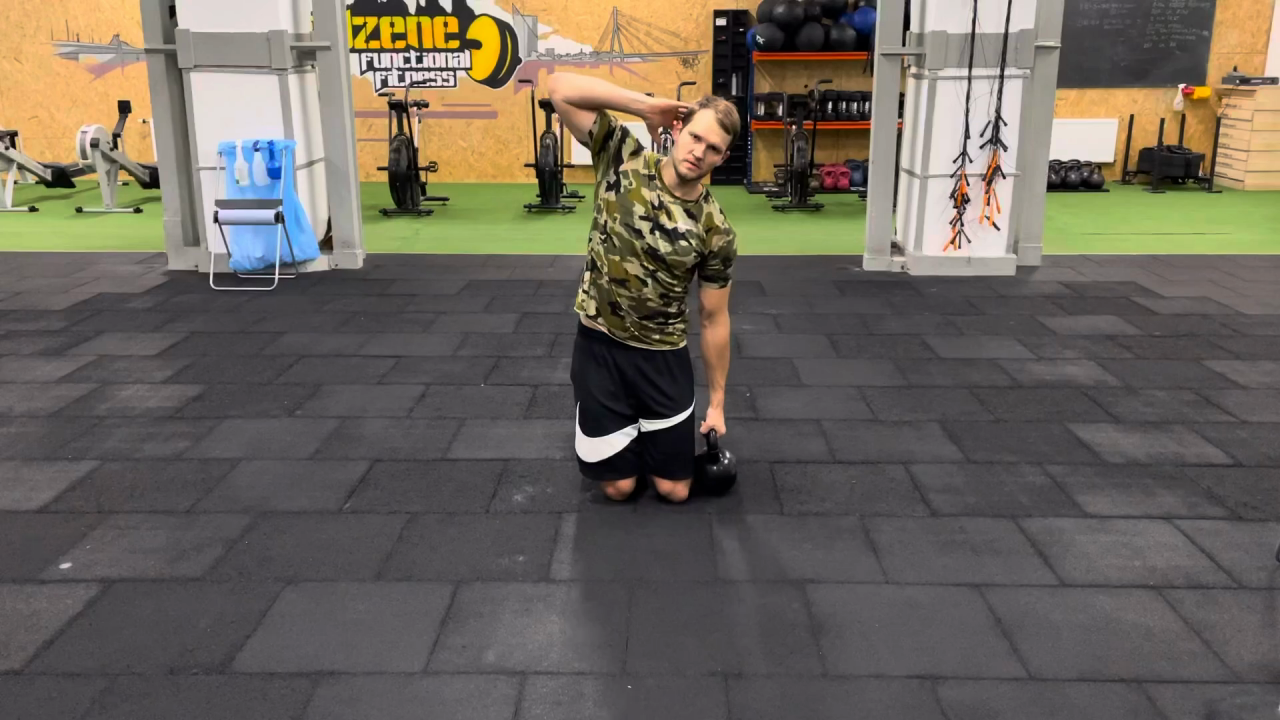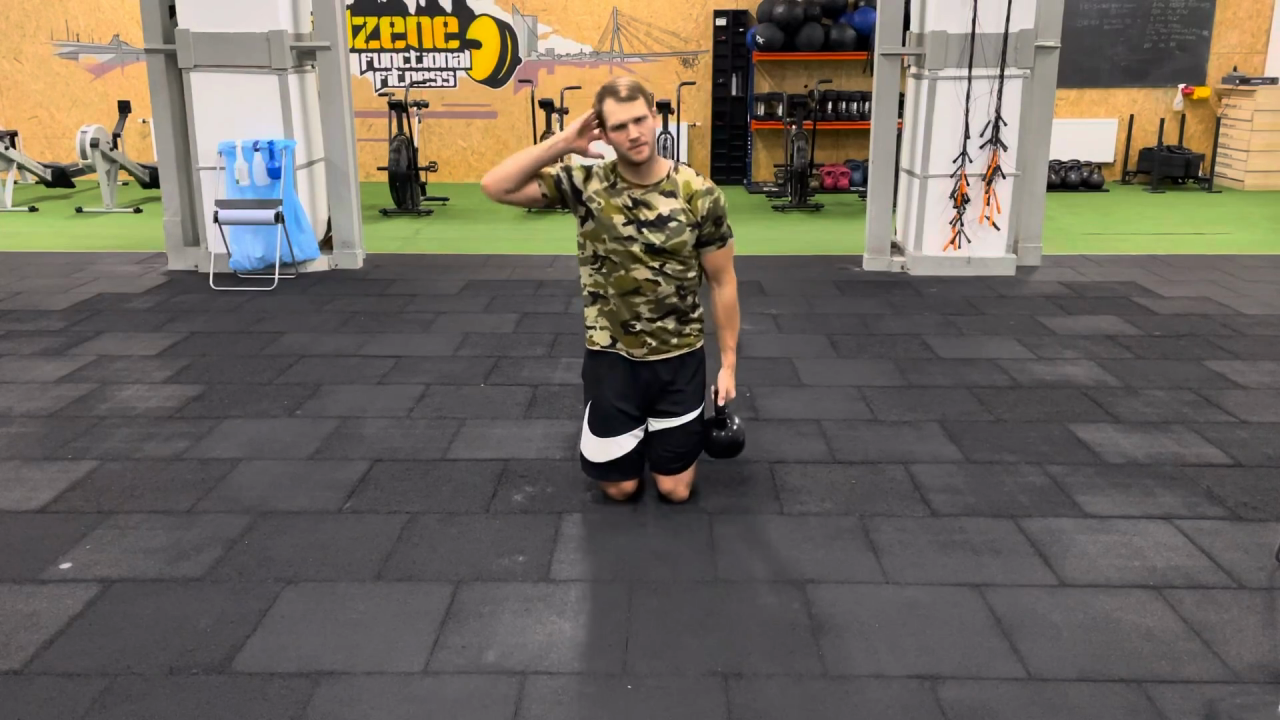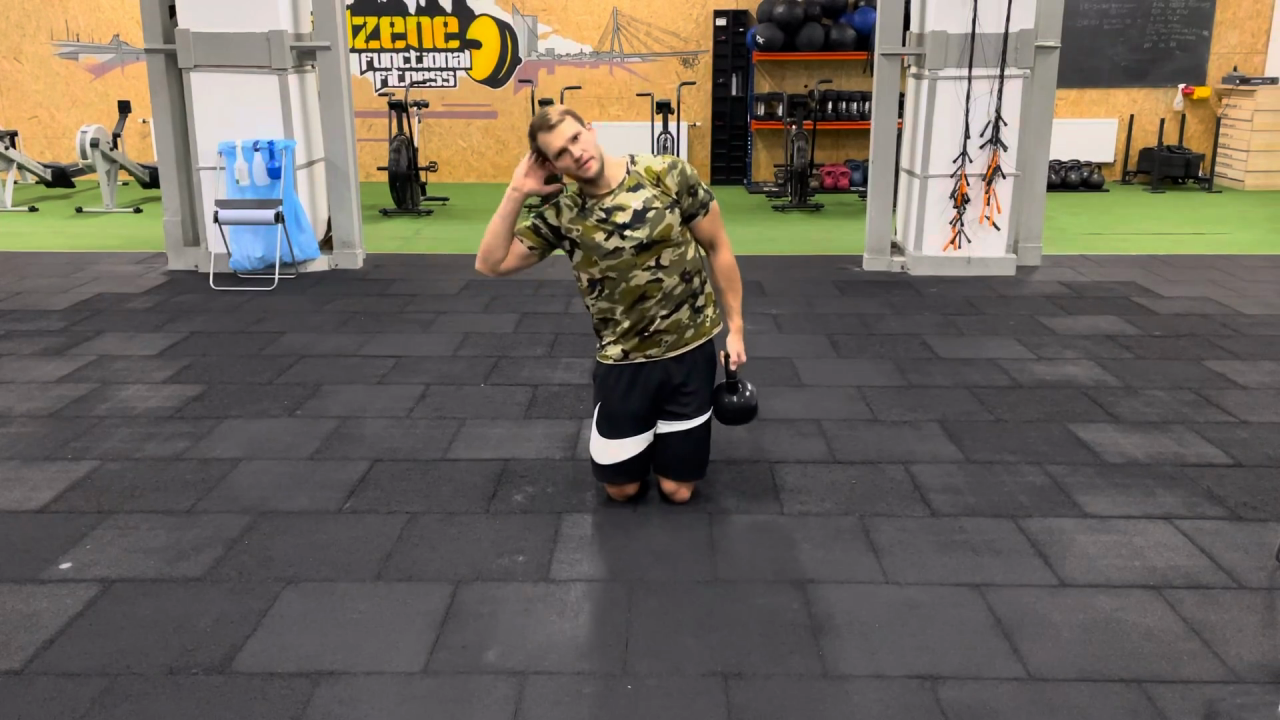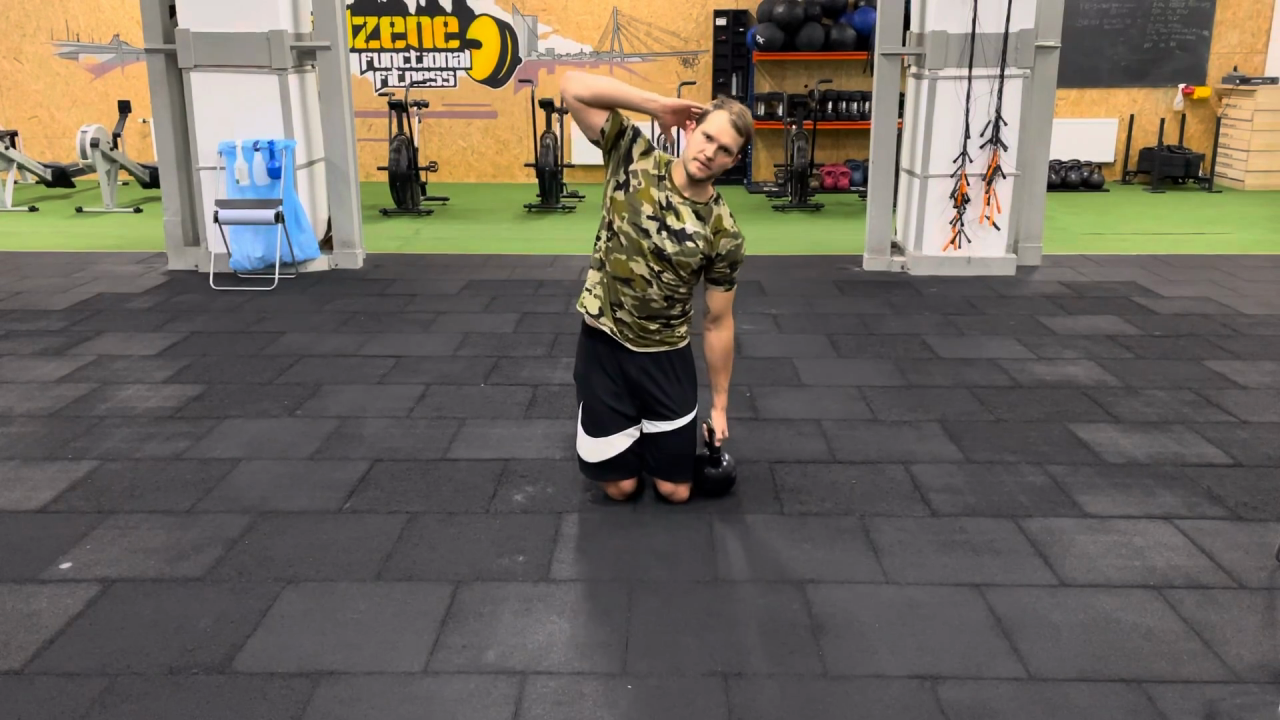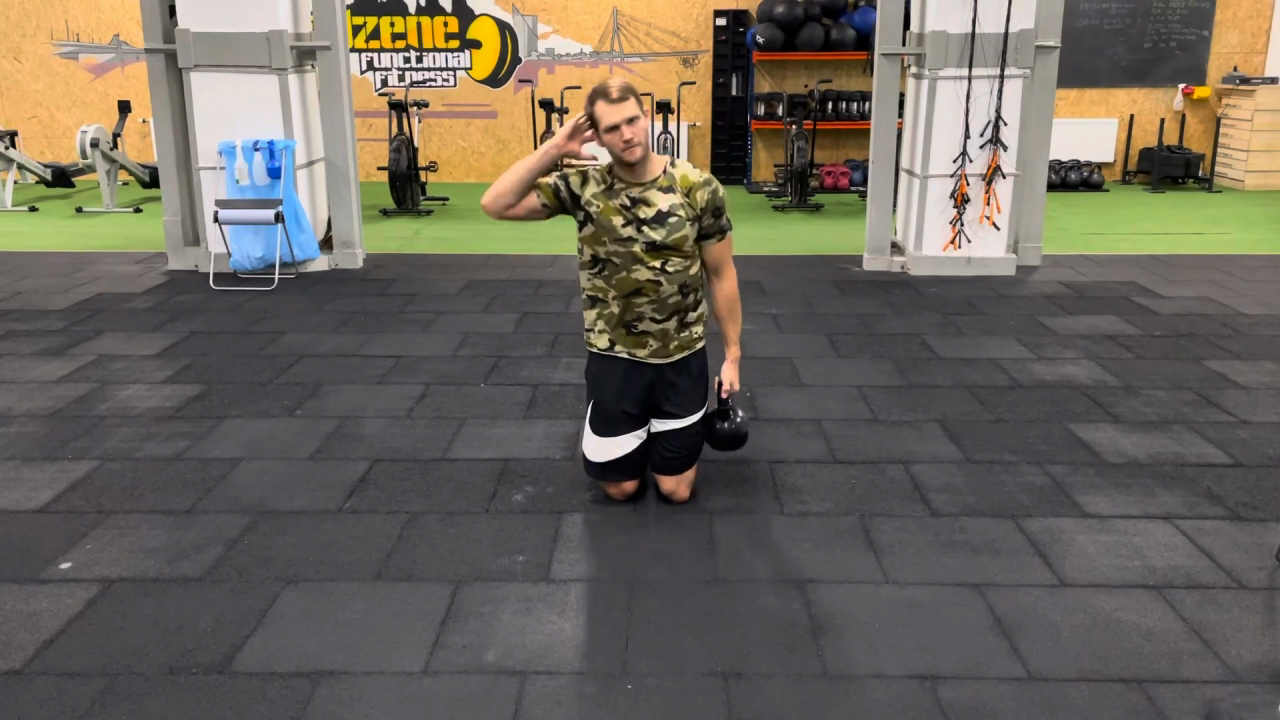
dt=1s
person 1, frame 1
left shoulder: (715, 231)
right shoulder: (623, 160)
left elbow: (714, 319)
right elbow: (559, 88)
left wrist: (717, 401)
right wrist: (646, 106)
left hip: (662, 354)
right hip: (600, 343)
left knee: (674, 490)
right knee: (618, 488)
left ankle: (649, 432)
right ankle: (624, 431)
person 1, frame 2
left shoulder: (700, 196)
right shoulder: (585, 181)
left elbow: (722, 283)
right elbow: (493, 187)
left wrist: (728, 363)
right wrist: (564, 142)
left hip: (679, 357)
right hip: (612, 356)
left knee: (675, 489)
right knee: (619, 487)
left ankle: (659, 430)
right ankle: (632, 430)
person 1, frame 3
left shoulder: (670, 175)
right shoulder: (561, 216)
left elbow: (718, 249)
right elbow: (490, 264)
left wrist: (734, 327)
right wrist: (517, 193)
left hip: (689, 351)
right hip: (623, 359)
left knee: (677, 491)
right knee: (621, 489)
left ankle: (668, 439)
right ankle: (639, 435)
person 1, frame 4
left shoulder: (723, 232)
right shoulder: (634, 158)
left elbow: (718, 322)
right elbow: (572, 87)
left wrist: (720, 403)
right wrist: (658, 106)
left hip: (665, 354)
right hip: (603, 344)
left knee: (676, 490)
right knee: (619, 487)
left ankle: (653, 430)
right ankle: (628, 429)
person 1, frame 5
left shoulder: (700, 189)
right shoulder: (583, 185)
left elbow: (722, 275)
right elbow: (493, 206)
left wrist: (732, 354)
right wrist: (555, 148)
left hip: (681, 359)
right hip: (614, 358)
left knee: (676, 489)
right knee: (620, 487)
left ankle: (661, 433)
right ankle: (632, 430)
